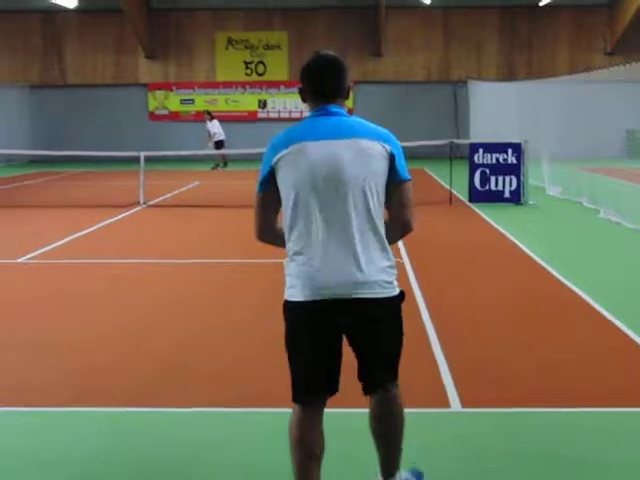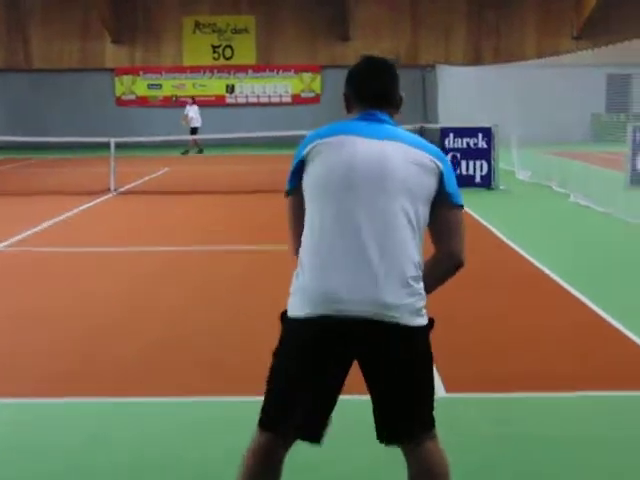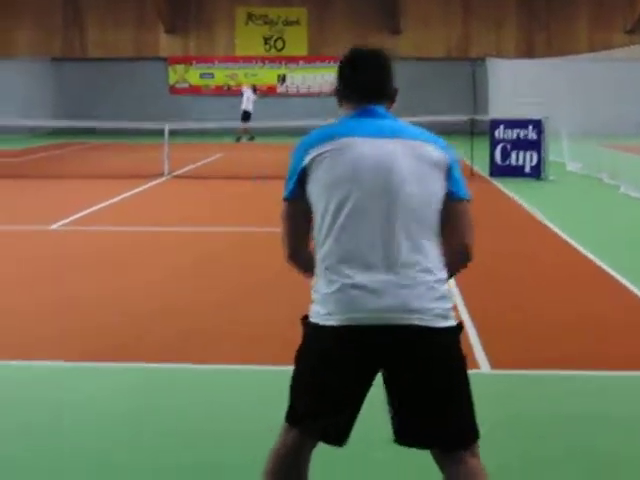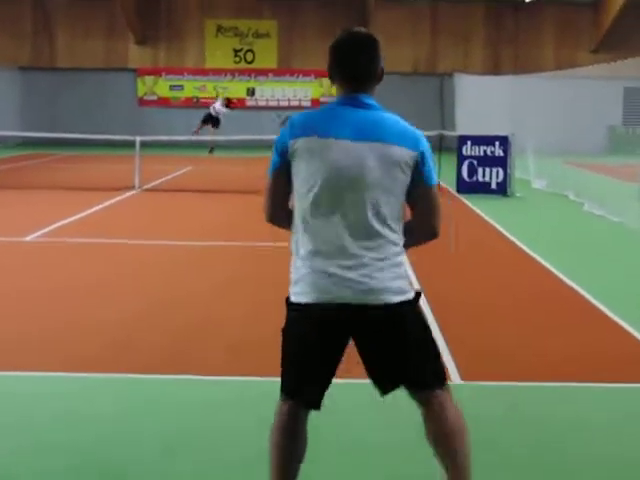
dt=0.7s
person 1, frame 1
left shoulder: (281, 147)
right shoulder: (381, 140)
left elbow: (264, 231)
right elbow: (403, 221)
left hip: (307, 292)
right hip: (375, 288)
left knee: (309, 404)
right knee: (385, 389)
person 1, frame 2
left shoulder: (315, 145)
right shoulder: (431, 156)
right elbow: (453, 256)
left hip: (313, 309)
right hip: (397, 315)
left knee: (272, 438)
right knee: (418, 439)
person 1, frame 3
left shoulder: (313, 148)
right shoulder: (437, 149)
left elbow: (295, 251)
right elbow: (461, 250)
left hip: (339, 316)
right hip: (426, 317)
left knee: (297, 437)
person 1, frame 4
left shoulder: (296, 131)
right shoulder: (409, 139)
left elbow: (274, 214)
right elbow: (429, 227)
left hip: (313, 293)
right hip: (386, 293)
left knee: (294, 402)
right knee: (433, 394)
